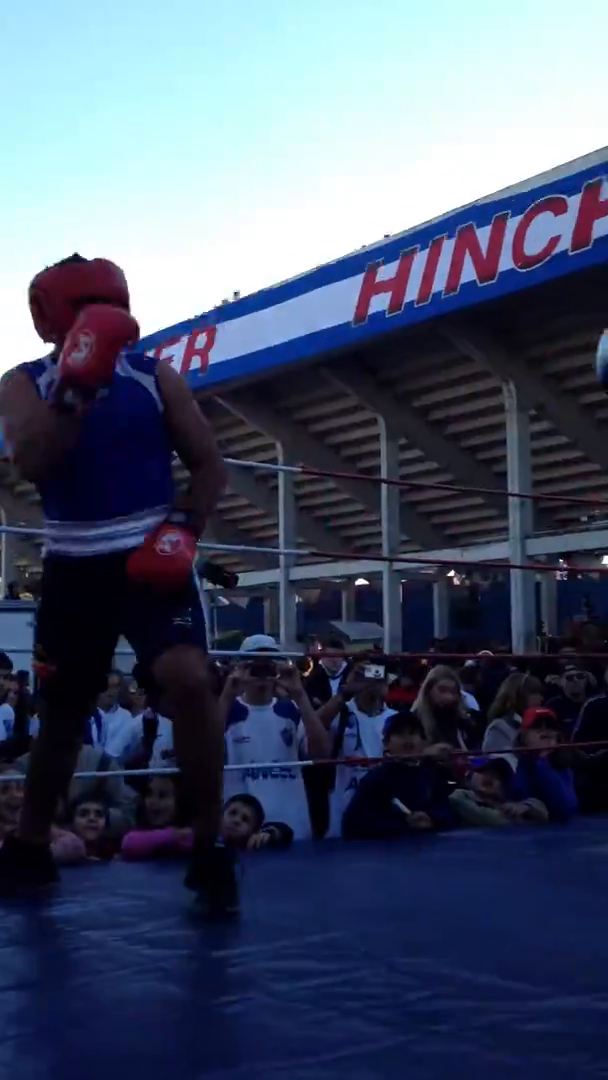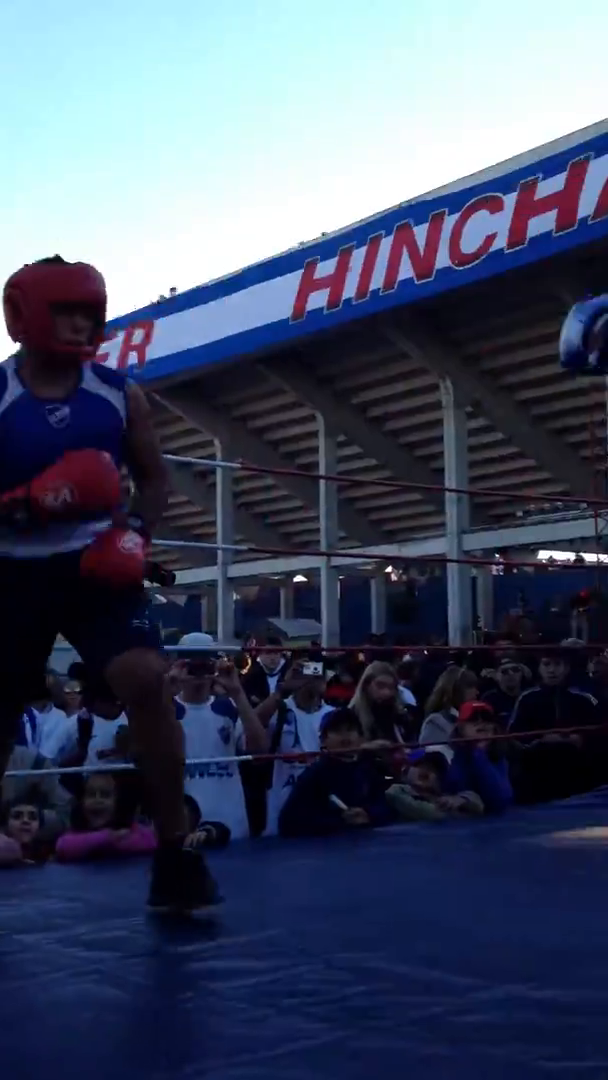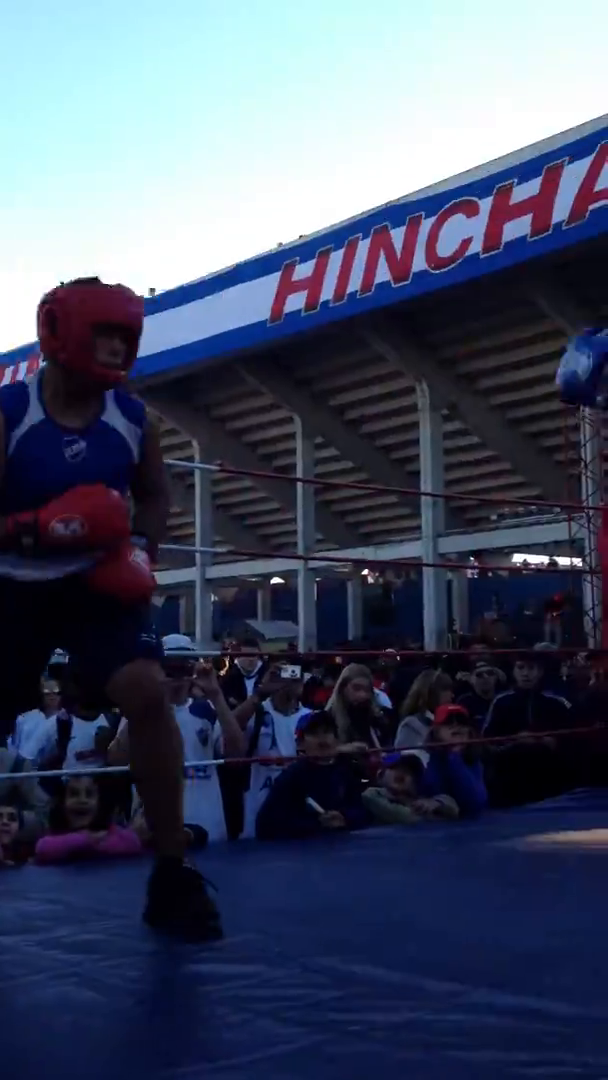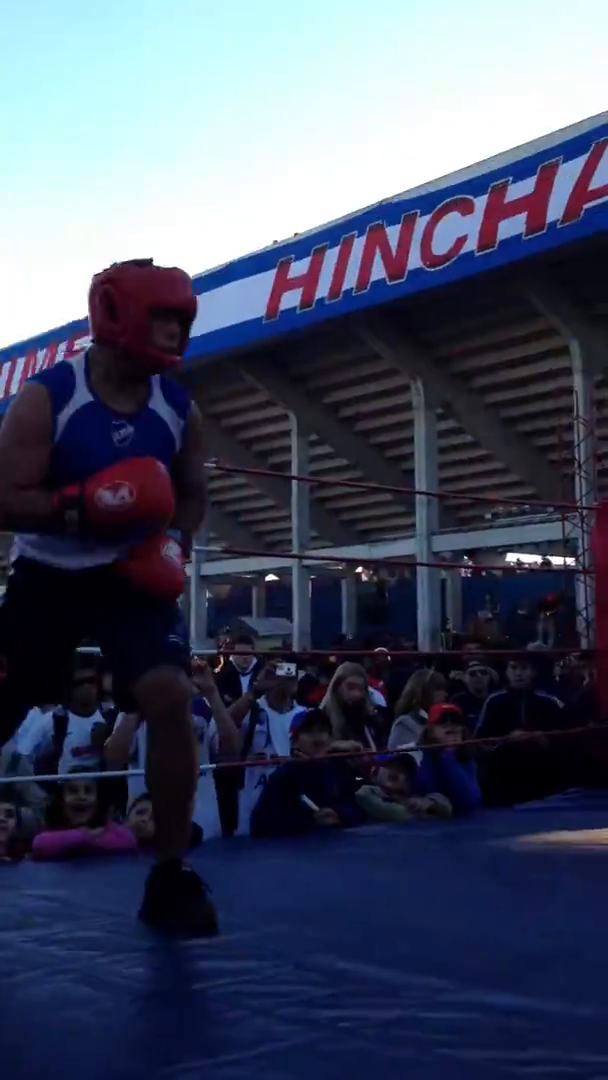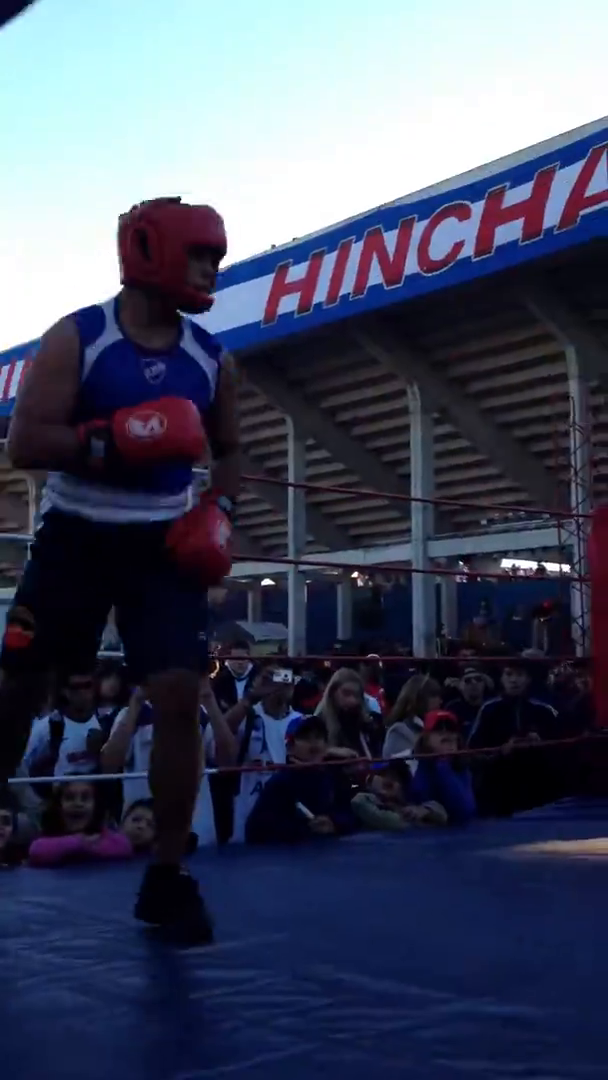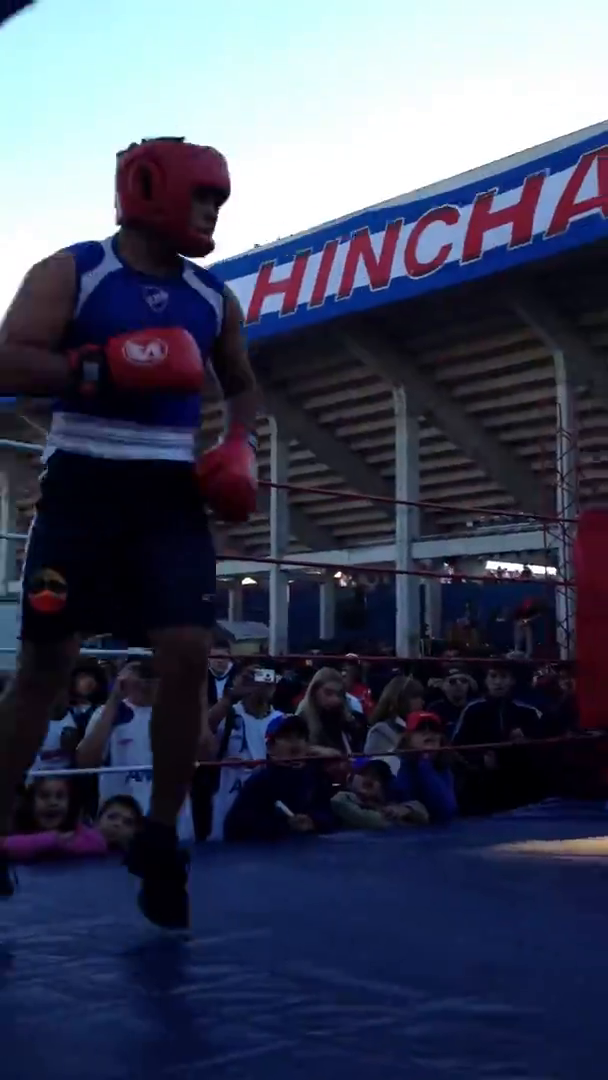
dt=0.1s
person 1, frame 1
left shoulder: (155, 379)
left elbow: (207, 464)
left wrist: (183, 531)
right wrist: (74, 380)
left hip: (151, 558)
right hip: (71, 569)
left knee: (190, 682)
right knee: (63, 717)
left ankle: (208, 851)
person 1, frame 2
left shoulder: (117, 392)
left elbow: (151, 477)
left wrist: (130, 533)
left hip: (97, 563)
left knee: (146, 683)
left ankle: (173, 857)
person 1, frame 3
left shoulder: (135, 421)
left elbow: (150, 502)
left wrist: (133, 547)
left hip: (103, 585)
left knee: (148, 697)
left ankle: (172, 876)
person 1, frame 4
left shoulder: (179, 409)
left elbow: (189, 493)
left wrist: (171, 541)
right wrist: (88, 504)
left hip: (129, 576)
left knee: (171, 700)
left ankle: (170, 875)
person 1, frame 5
left shoulder: (209, 357)
right shoulder: (78, 336)
left elbow: (229, 450)
left wrist: (217, 510)
right wrist: (115, 439)
left hip: (163, 544)
right hip: (76, 537)
left knee: (179, 695)
left ankle: (166, 874)
person 1, frame 6
left shoulder: (212, 297)
right shoulder: (72, 271)
left elbow: (243, 385)
left wrist: (239, 443)
right wrist: (110, 363)
left hip: (172, 491)
right hip: (82, 484)
left knee: (186, 656)
left ankle: (160, 837)
